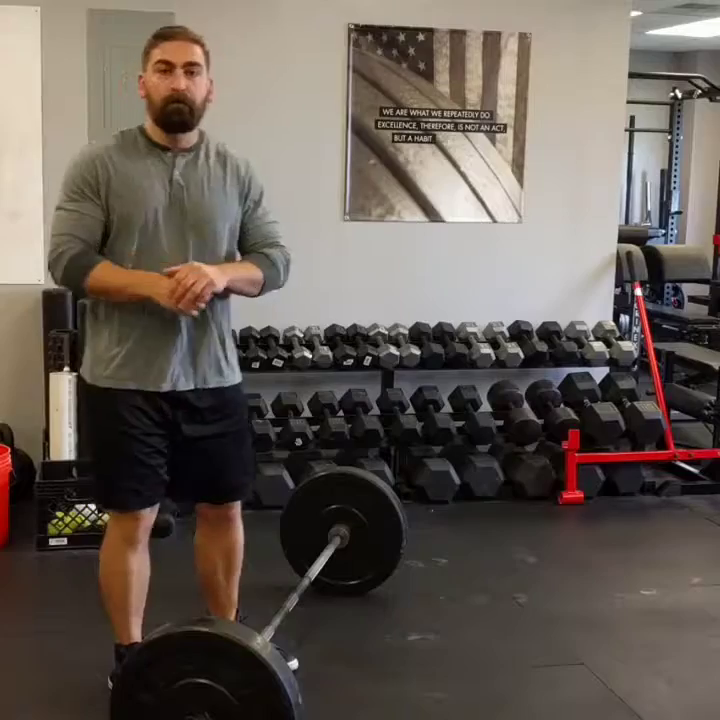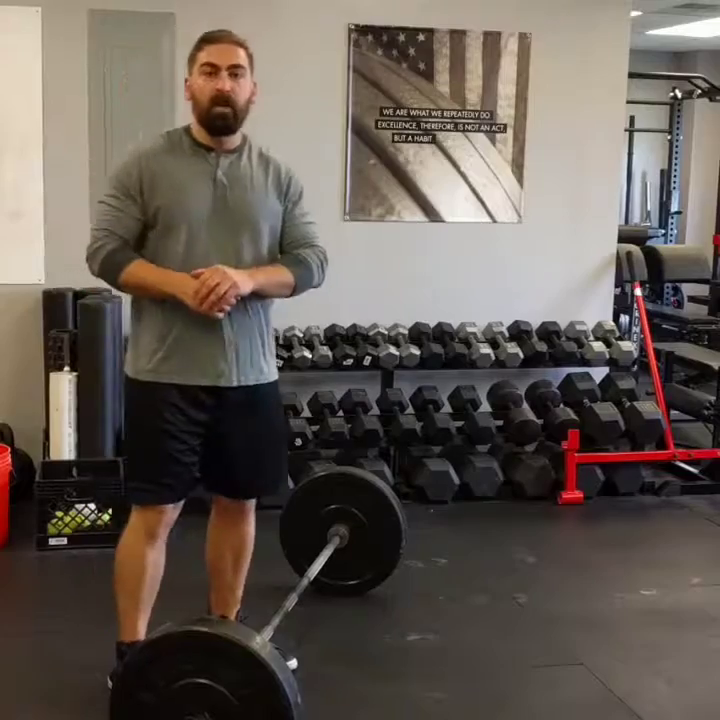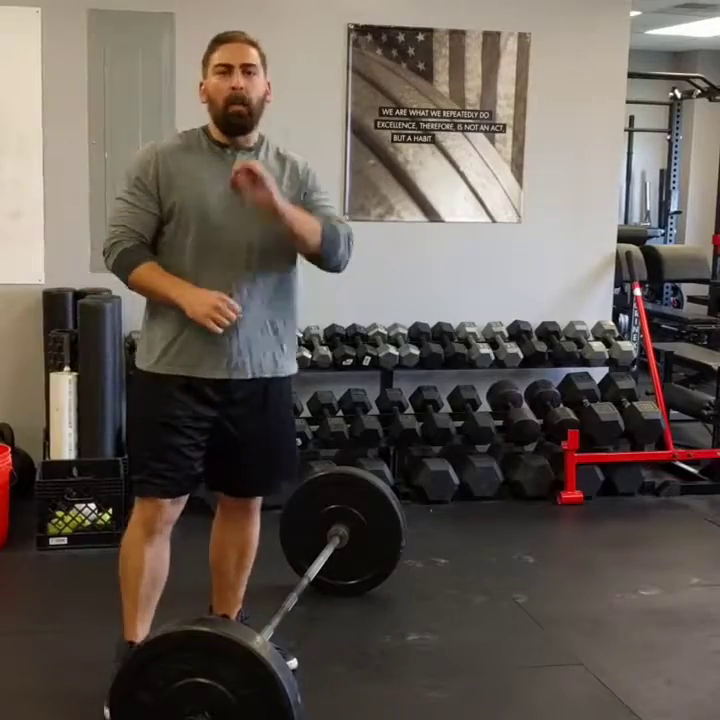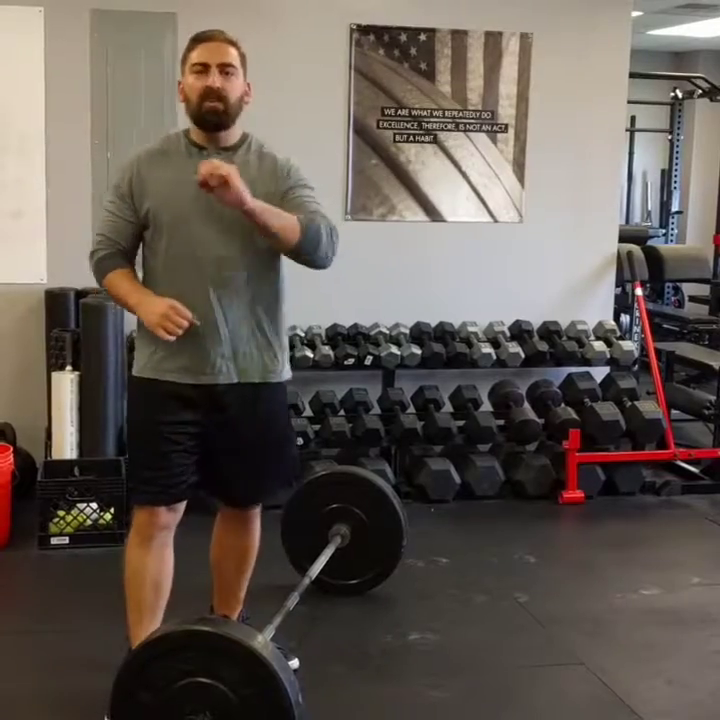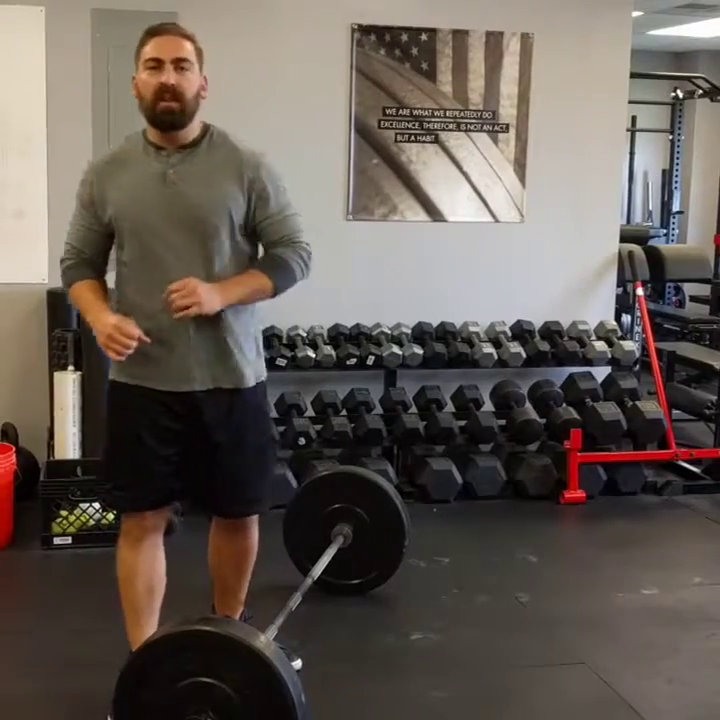
dt=0.3s
person 1, frame 1
left shoulder: (235, 173)
right shoulder: (99, 165)
left elbow: (275, 259)
right elbow: (68, 262)
left wrist: (221, 274)
right wrist: (152, 285)
left hip: (213, 377)
right hip: (127, 380)
left knee: (223, 510)
right knee: (132, 521)
right ankle: (129, 654)
person 1, frame 2
left shoulder: (277, 176)
right shoulder: (145, 164)
left elbow: (311, 262)
right elbow: (105, 252)
left wrist: (247, 278)
right wrist: (181, 284)
left hip: (249, 374)
right hip: (165, 373)
left knee: (237, 503)
right knee: (154, 512)
left ankle: (225, 630)
right ankle: (132, 649)
person 1, frame 3
left shoulder: (294, 172)
right shoulder: (160, 161)
left elbow: (336, 251)
right elbow: (121, 248)
left wrist: (274, 203)
right wrist: (188, 294)
left hip: (263, 370)
right hip: (174, 367)
left knee: (243, 502)
right knee: (156, 509)
left ankle: (226, 629)
right ankle: (132, 650)
person 1, frame 4
left shoulder: (277, 170)
right shoulder: (143, 169)
left elbow: (321, 243)
right elbow: (107, 255)
left wrist: (247, 202)
right wrist: (143, 301)
left hip: (255, 372)
right hip: (167, 374)
left knee: (242, 507)
right knee: (154, 517)
left ankle: (227, 628)
person 1, frame 5
left shoulder: (246, 167)
right shoulder: (105, 173)
left elbow: (293, 256)
right elbow: (78, 264)
left wrist: (220, 294)
right wrist: (99, 316)
left hip: (231, 377)
right hip: (142, 380)
left knee: (238, 514)
right knee: (142, 521)
left ankle: (230, 628)
